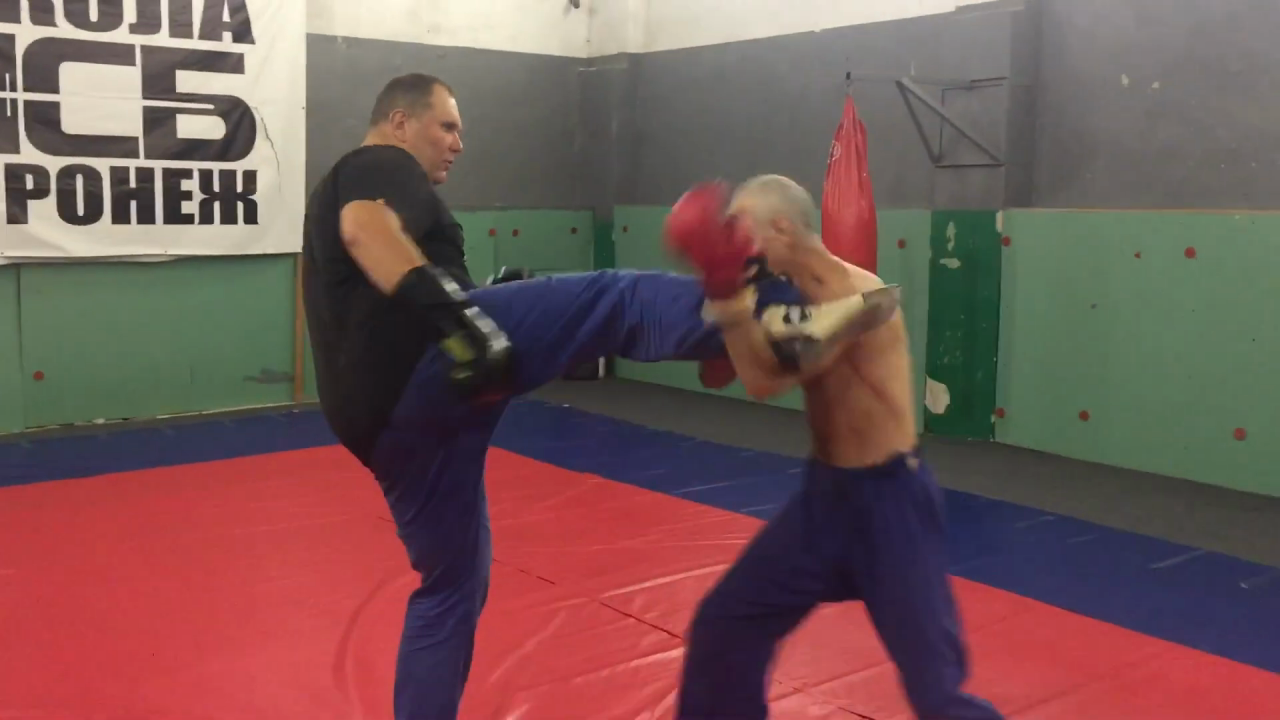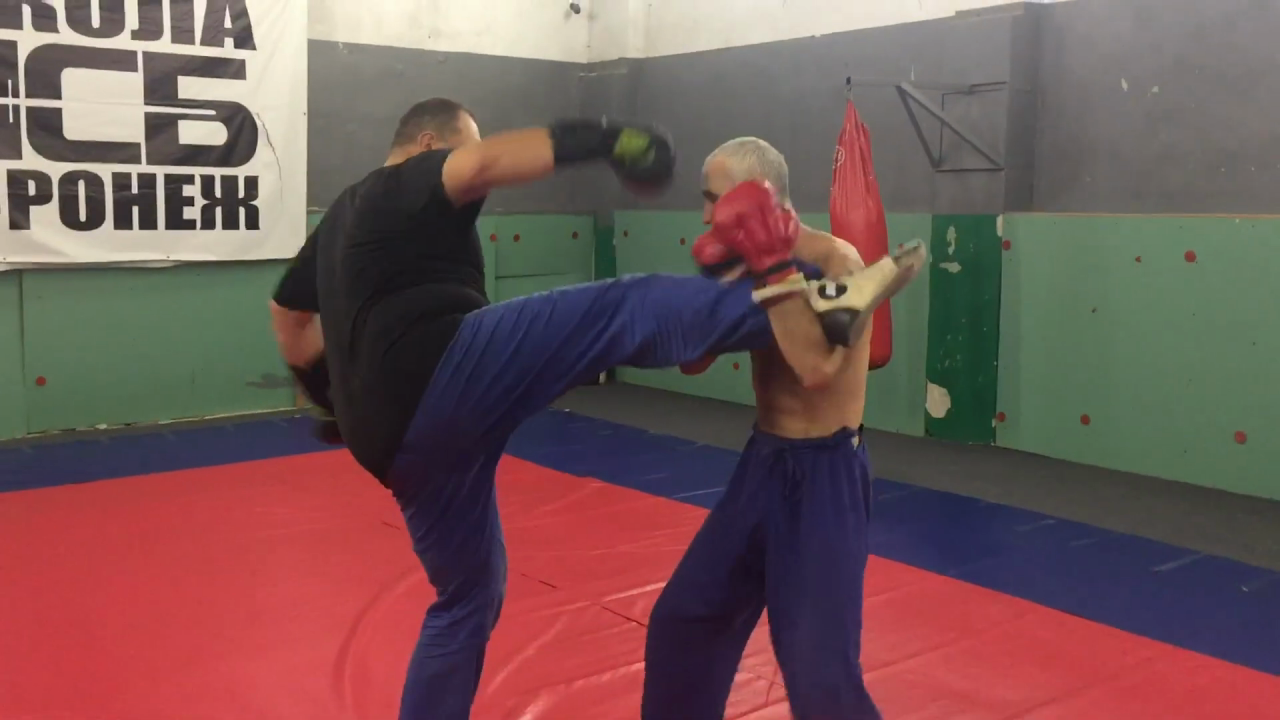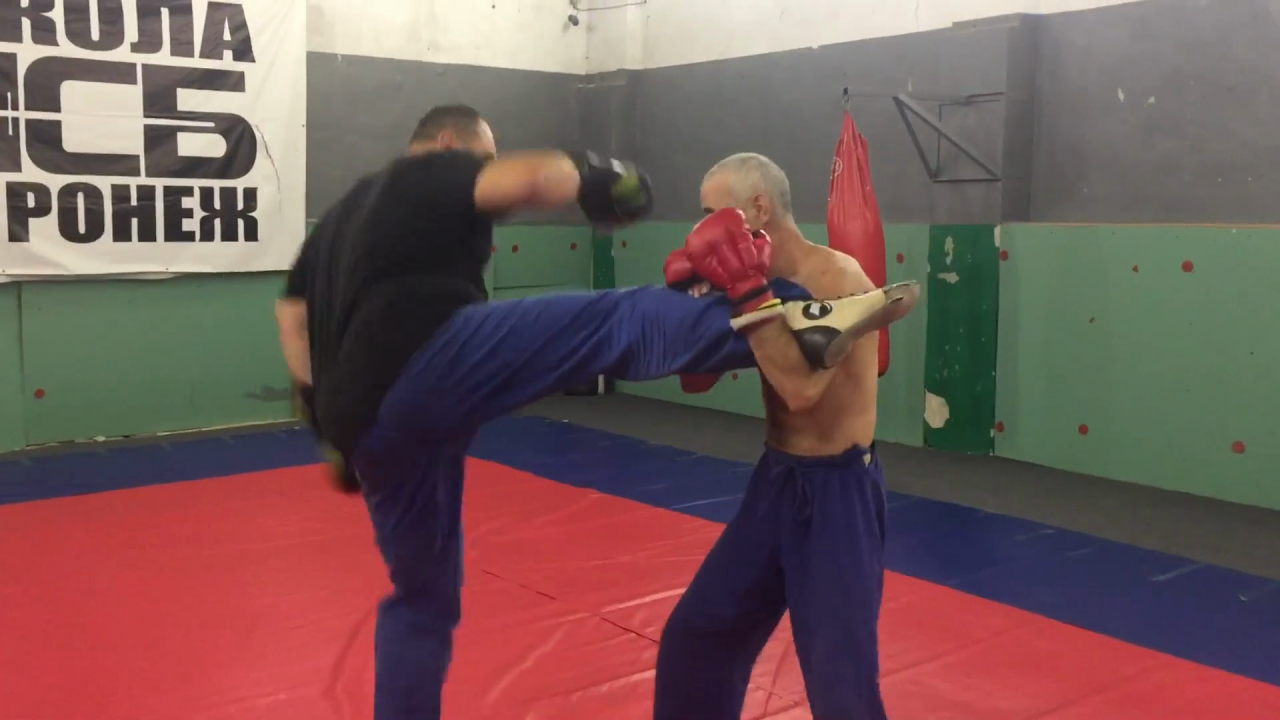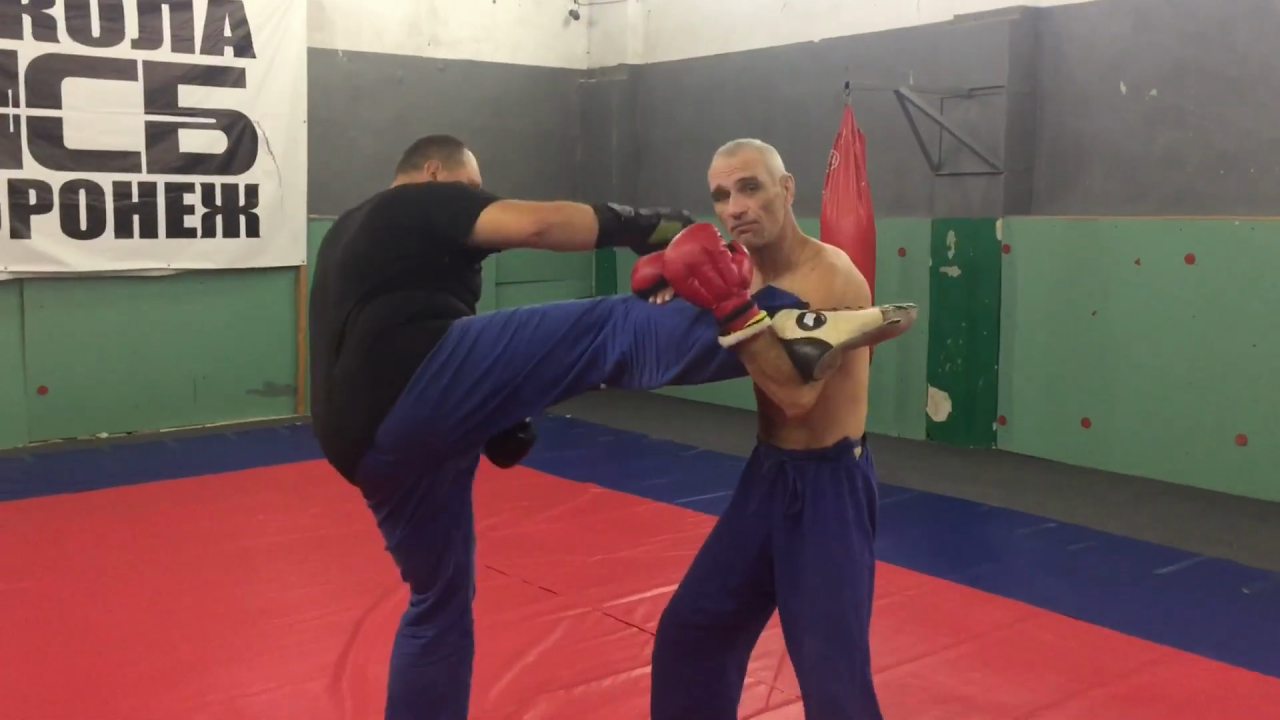
dt=0.3s
person 1, frame 1
left shoulder: (346, 189)
right shoulder: (377, 166)
right elbow: (368, 229)
left wrist: (476, 300)
right wrist: (454, 316)
left hip: (382, 418)
right hip: (420, 364)
left knee: (452, 584)
right knee: (605, 299)
right ankle: (779, 324)
person 1, frame 2
left shoulder: (347, 218)
right shoulder: (410, 181)
right elbow: (493, 163)
left wrist: (324, 389)
right wrist: (608, 138)
left hip: (398, 432)
right hip: (445, 372)
left knee: (468, 595)
right knee: (626, 309)
right ankle: (790, 306)
person 1, frame 3
left shoulder: (351, 207)
right shoulder: (430, 175)
left elbow: (294, 314)
right elbow: (528, 178)
left wrist: (330, 416)
right wrist: (600, 173)
left hip: (366, 413)
right hip: (424, 363)
left knee: (426, 593)
right knee: (612, 322)
right ankle: (792, 322)
person 1, frame 4
left shoulder: (350, 232)
right shoulder: (424, 203)
right elbow: (535, 221)
left wrist: (487, 421)
right wrist: (642, 223)
left hip: (368, 435)
right hip: (420, 383)
left knee: (441, 600)
right knee: (613, 331)
person 2, frame 1
left shoulder: (850, 296)
right shoulder: (789, 289)
left elbow: (764, 381)
left wrist: (729, 296)
right wrist: (730, 299)
left hip: (887, 499)
right hip: (826, 492)
right knee: (727, 620)
person 2, frame 2
left shoulder: (837, 262)
left elbow: (818, 369)
right elbow: (692, 362)
left hip: (824, 473)
right hip: (761, 463)
left knee: (820, 668)
right knee: (684, 619)
person 2, frame 3
left shoulder: (838, 279)
left elbow: (801, 389)
right elbow: (697, 379)
right wrist: (699, 304)
left hip: (838, 493)
right hip: (776, 482)
right knee: (696, 635)
person 2, frame 4
left shoulder: (832, 276)
right shoulder: (744, 273)
left elbow: (797, 395)
left wrist: (734, 308)
right wrist: (674, 304)
left hip: (828, 486)
right hip: (767, 476)
right knee: (692, 629)
